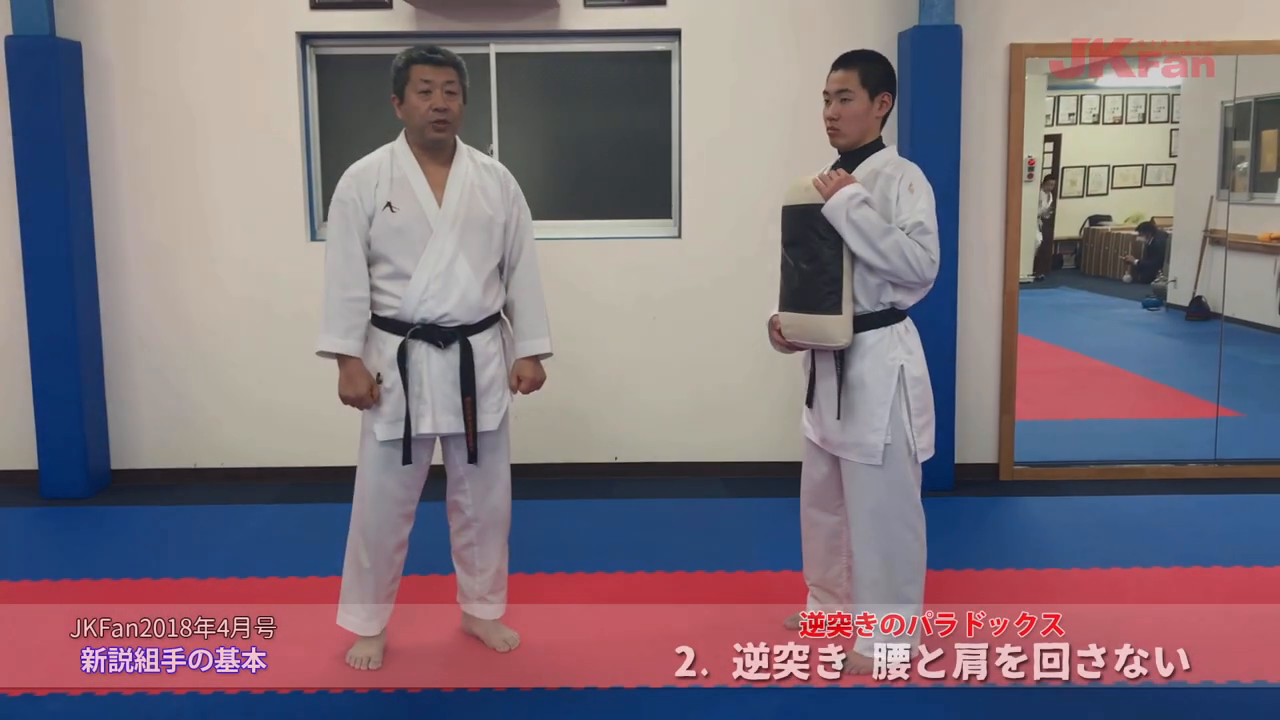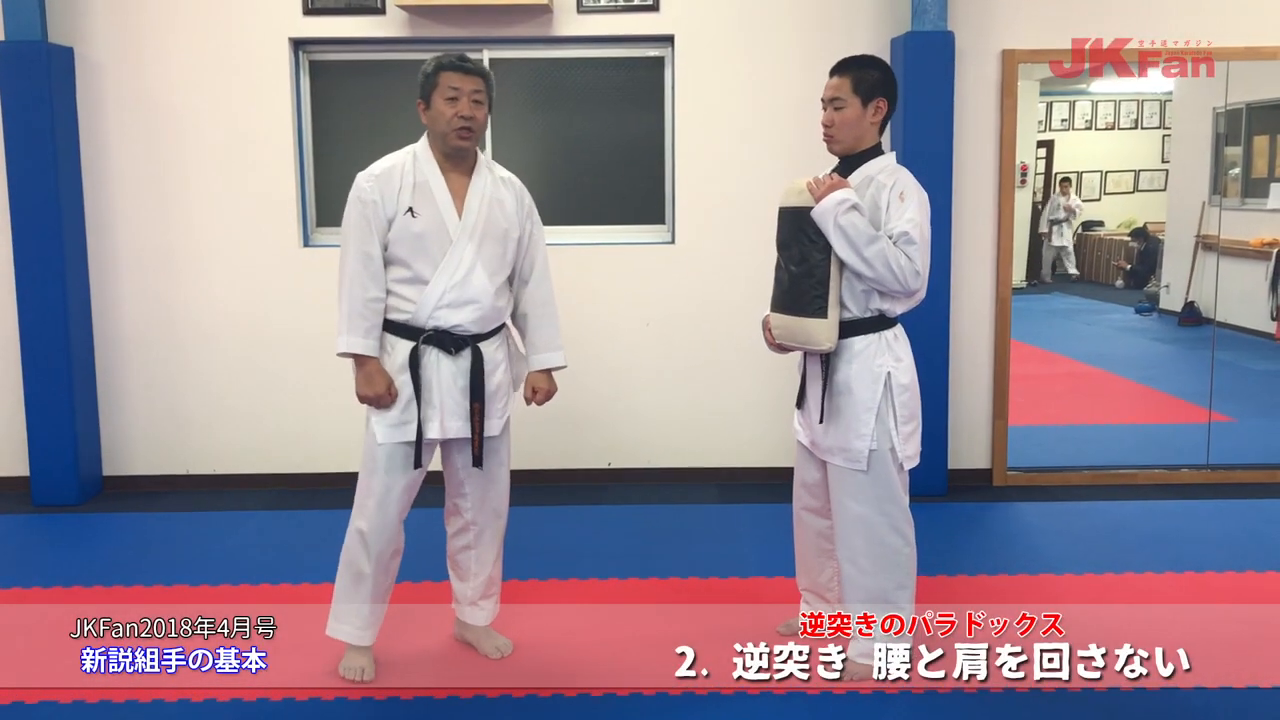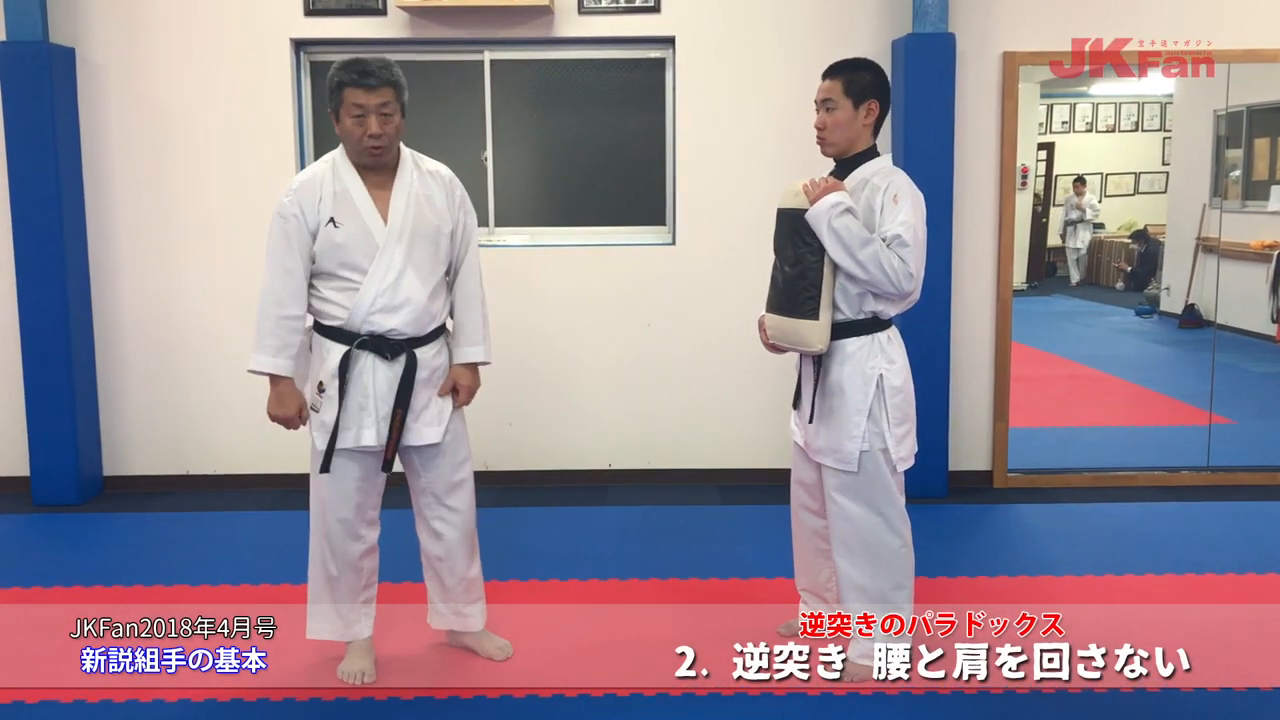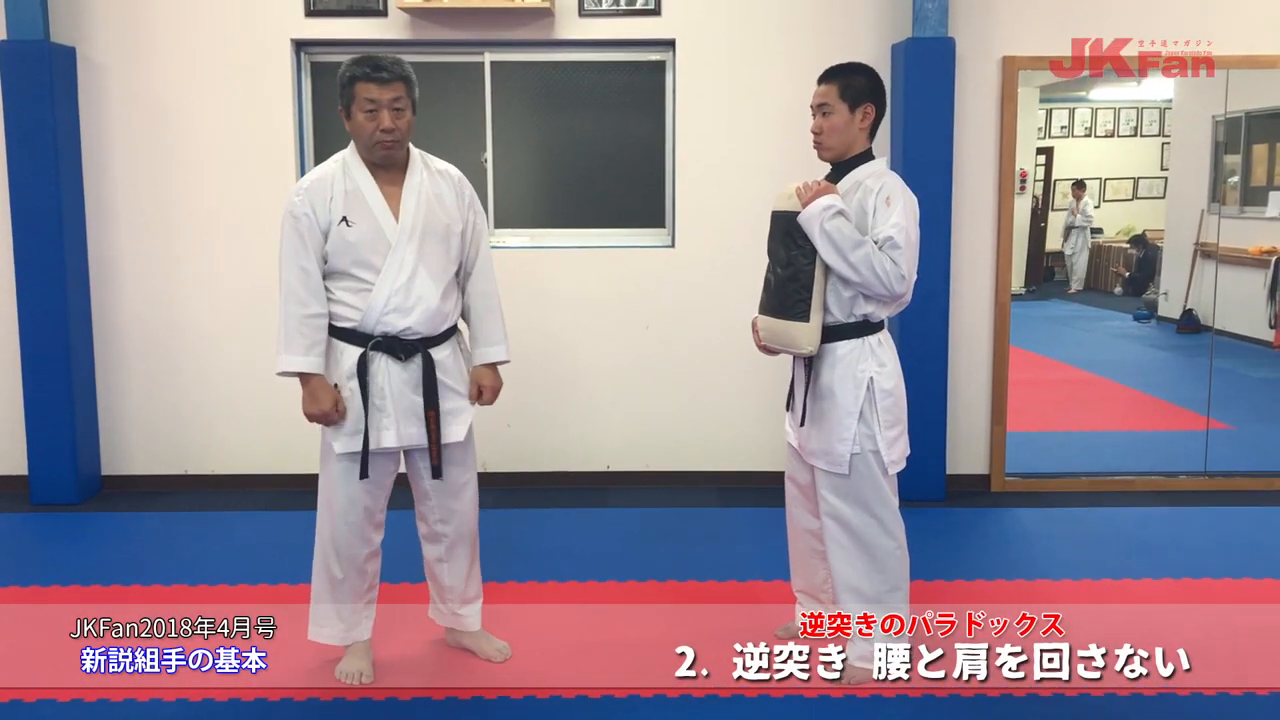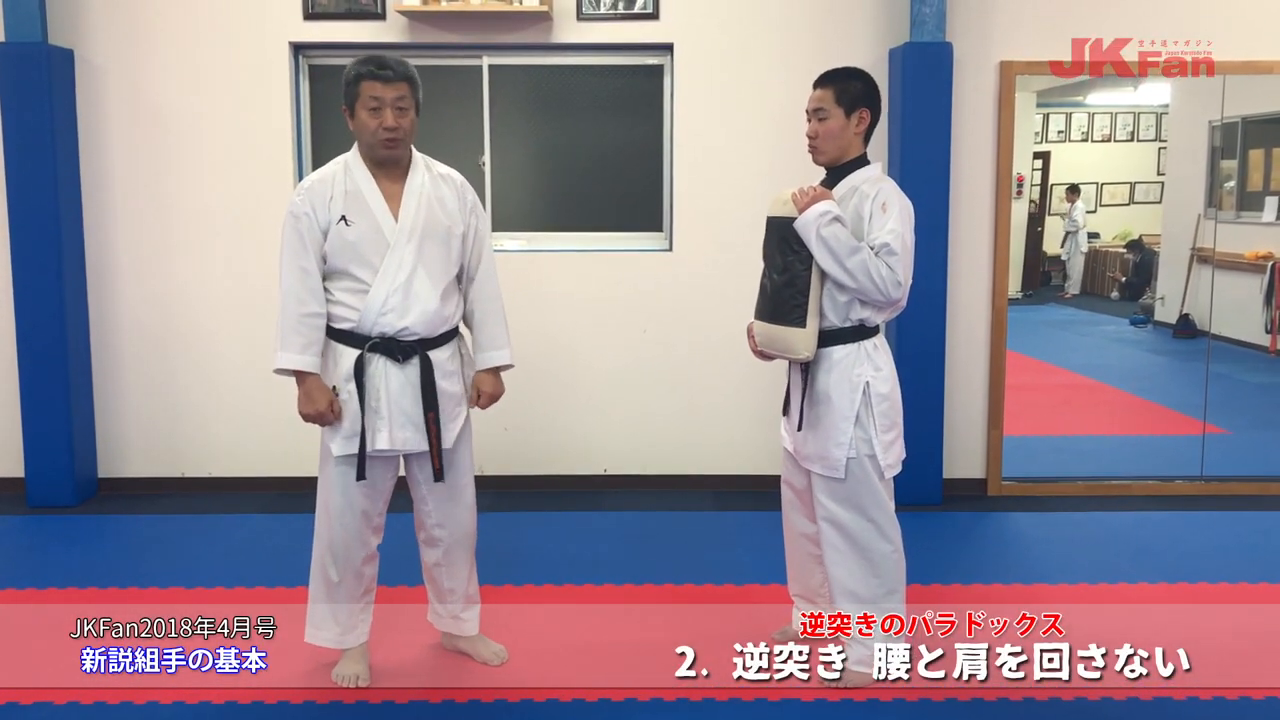
dt=0.7s
person 1, frame 1
left shoulder: (494, 180)
right shoulder: (365, 181)
left elbow: (521, 271)
right elbow: (346, 278)
left wrist: (530, 351)
right wrist: (349, 361)
left hip: (480, 359)
right hip: (400, 360)
left knee: (483, 495)
right knee: (383, 499)
left ankle: (481, 609)
right ankle: (367, 621)
person 1, frame 2
left shoulder: (509, 191)
right shoulder: (381, 181)
left elbow: (533, 283)
right elbow: (362, 278)
left wrist: (542, 362)
right wrist: (366, 362)
left hip: (483, 367)
right hip: (409, 365)
left knee: (480, 501)
right knee: (381, 505)
left ankle: (474, 616)
right ankle: (356, 631)
person 1, frame 3
left shoulder: (441, 184)
right shoulder: (308, 194)
left elbow: (466, 277)
right elbow: (284, 293)
left wrist: (468, 357)
right wrist: (281, 379)
left hip: (427, 369)
right hip: (347, 372)
left knee: (450, 502)
right knee: (344, 512)
left ankle: (463, 619)
right ankle: (355, 633)
person 1, frame 4
left shoulder: (450, 184)
right shoulder: (316, 193)
left elbow: (477, 277)
right elbow: (302, 293)
left wrist: (487, 358)
right wrist: (312, 379)
left hip: (438, 369)
right hip: (359, 373)
left knee: (452, 505)
right knee: (350, 514)
left ankle: (460, 619)
right ankle: (354, 634)
person 1, frame 5
left shoulder: (452, 188)
right shoulder: (319, 194)
left elbow: (480, 282)
right elbow: (301, 292)
left wrist: (489, 362)
right wrist: (307, 377)
left hip: (437, 374)
right hip: (358, 376)
left knee: (449, 511)
right knee: (349, 517)
left ankle: (457, 623)
right ankle: (349, 637)
person 2, frame 1
left shoulder: (901, 178)
right shoulder: (830, 183)
left elbow: (920, 264)
left wrist: (848, 206)
right wrist: (787, 321)
left hip: (881, 359)
right hip: (829, 360)
left knee: (884, 504)
right knee: (823, 496)
left ankle: (890, 631)
right ankle: (832, 604)
person 2, frame 2
left shoulder: (896, 186)
right shoulder: (830, 186)
left elbow: (906, 274)
left wrist: (838, 210)
left hip: (870, 365)
right hip: (822, 361)
left knee: (871, 510)
right knee: (815, 500)
left ankle: (879, 637)
right ankle: (825, 607)
person 2, frame 3
left shoulder: (891, 187)
right shoulder: (827, 188)
left elbow: (901, 275)
left wrist: (833, 212)
left hip: (864, 366)
right hip: (818, 363)
left knee: (868, 510)
right knee: (814, 501)
left ankle: (880, 639)
right ankle: (823, 608)
person 2, frame 4
left shoulder: (884, 190)
right shoulder: (824, 191)
left elbow: (892, 277)
left wrist: (825, 214)
left hip: (856, 368)
right hip: (813, 364)
left knee: (862, 511)
right knee: (808, 501)
left ankle: (876, 641)
right ankle: (819, 609)
person 2, frame 5
left shoulder: (881, 195)
right shoulder: (820, 195)
left elbow: (889, 282)
left wrist: (821, 220)
left hip: (853, 373)
right hip: (809, 369)
left knee: (859, 515)
right knee: (805, 504)
left ankle: (873, 646)
right ankle: (816, 614)
